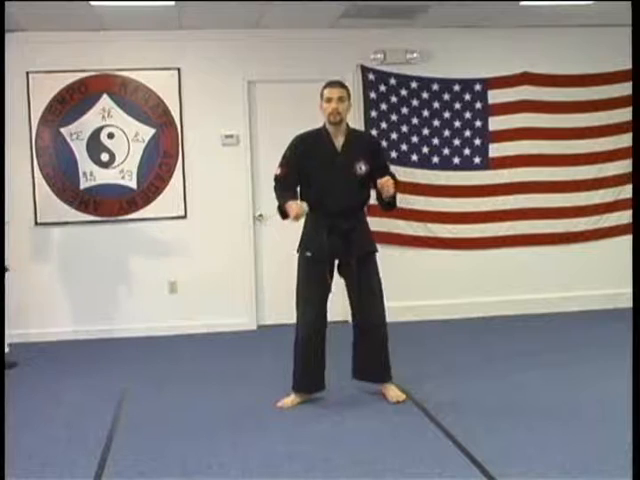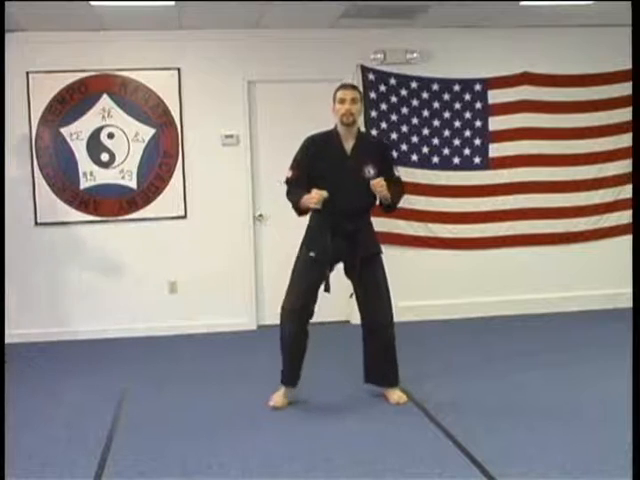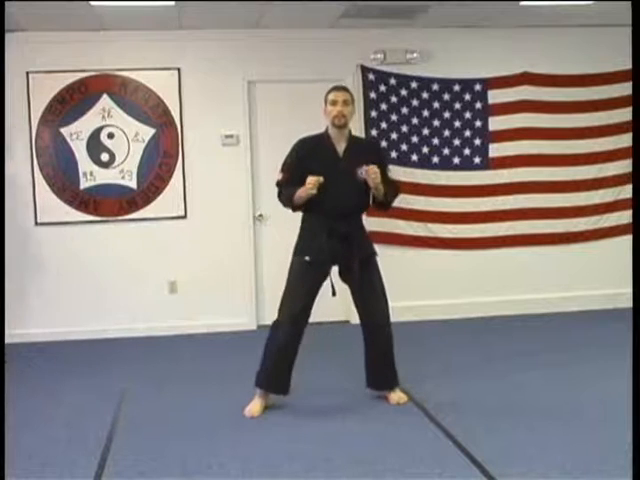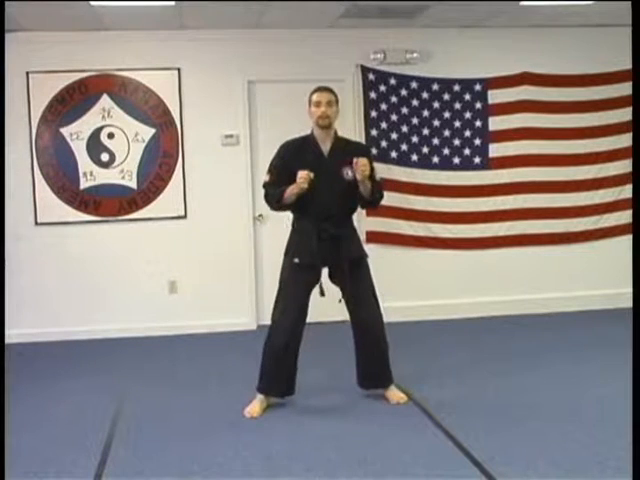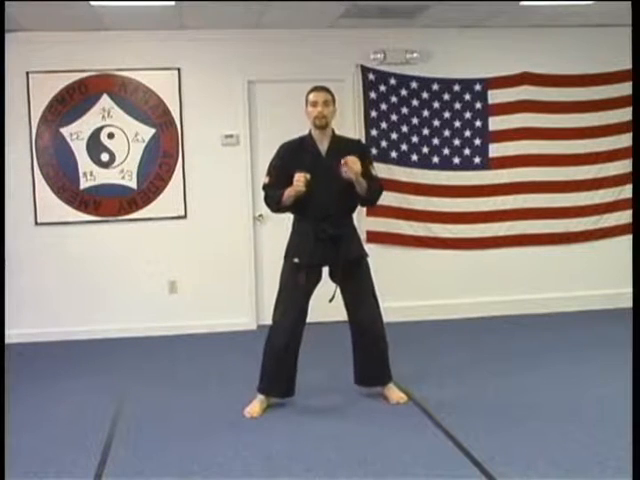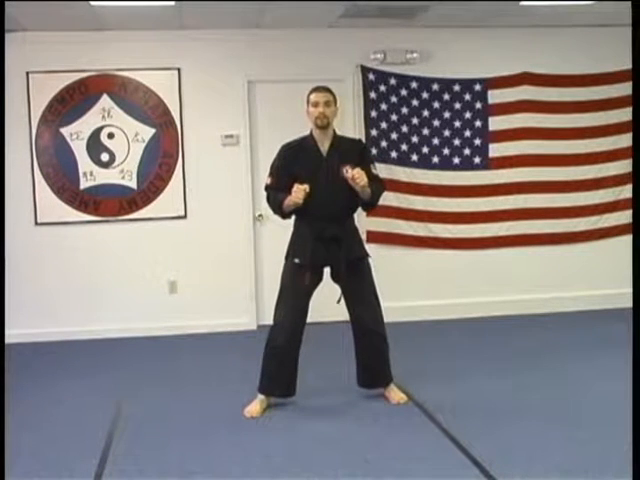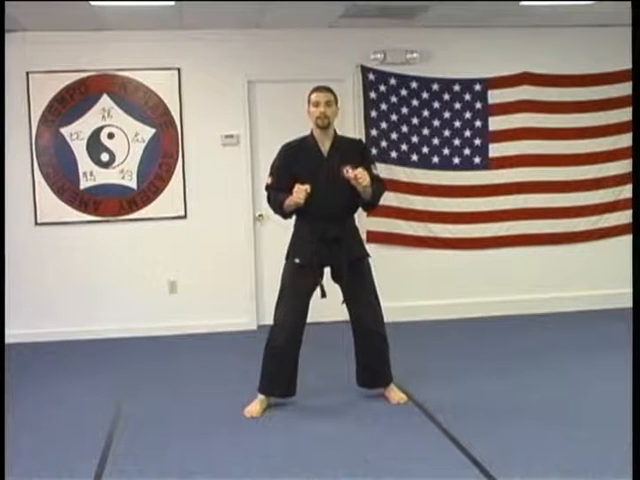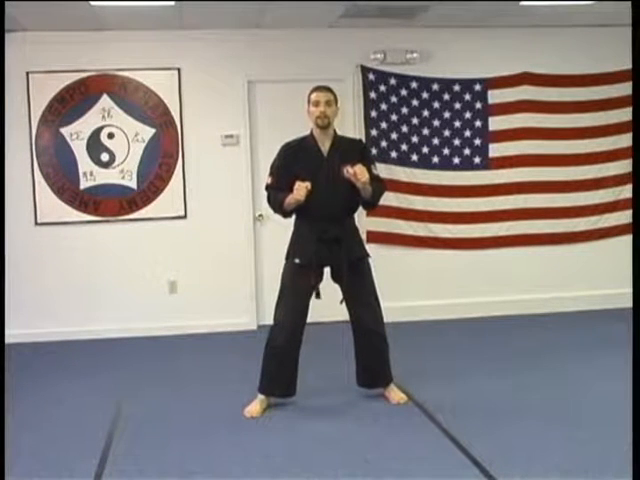
dt=0.2s
person 1, frame 1
left shoulder: (367, 144)
right shoulder: (303, 144)
left elbow: (384, 189)
right elbow: (283, 184)
left wrist: (387, 191)
right wrist: (290, 205)
left hip: (355, 234)
right hip: (317, 234)
left knee: (370, 311)
right knee: (310, 315)
left ankle: (382, 379)
right ankle: (304, 387)
person 1, frame 2
left shoulder: (377, 148)
right shoulder: (314, 146)
left elbow: (395, 191)
right elbow: (294, 187)
left wrist: (386, 194)
right wrist: (306, 200)
left hip: (361, 236)
right hip: (322, 235)
left knee: (379, 312)
right knee: (294, 310)
left ankle: (388, 382)
right ankle: (287, 384)
person 1, frame 3
left shoulder: (370, 150)
right shoulder: (306, 148)
left elbow: (387, 196)
right elbow: (284, 191)
left wrist: (378, 187)
right wrist: (301, 192)
left hip: (354, 238)
right hip: (315, 238)
left knee: (376, 314)
right knee: (290, 316)
left ankle: (387, 384)
right ankle: (265, 390)
person 1, frame 4
left shoulder: (356, 152)
right shoulder: (291, 150)
left elbow: (372, 199)
right elbow: (271, 196)
left wrist: (364, 181)
right wrist: (295, 188)
left hip: (344, 240)
right hip: (305, 241)
left knee: (368, 315)
right knee: (286, 320)
left ankle: (383, 382)
right ankle: (266, 393)
person 1, frame 5
left shoulder: (354, 149)
right shoulder: (289, 152)
left elbow: (371, 196)
right elbow: (272, 199)
left wrist: (358, 178)
right wrist: (292, 191)
left hip: (344, 239)
right hip: (305, 241)
left knee: (367, 315)
right knee: (286, 320)
left ankle: (383, 381)
right ankle: (267, 393)
person 1, frame 6
left shoulder: (355, 149)
right shoulder: (291, 152)
left elbow: (373, 197)
right elbow: (274, 199)
left wrist: (363, 187)
right wrist: (291, 200)
left hip: (346, 240)
right hip: (306, 242)
left knee: (368, 316)
right knee: (287, 320)
left ankle: (384, 382)
right ankle: (267, 393)
person 1, frame 7
left shoulder: (356, 150)
right shoulder: (292, 152)
left elbow: (373, 198)
right elbow: (274, 198)
left wrist: (365, 187)
right wrist: (292, 201)
left hip: (346, 240)
right hip: (306, 241)
left knee: (369, 316)
right knee: (287, 321)
left ankle: (384, 382)
right ankle: (267, 393)
person 1, frame 8
left shoulder: (356, 149)
right shoulder: (291, 152)
left elbow: (373, 198)
right elbow: (274, 198)
left wrist: (365, 185)
right wrist: (293, 198)
left hip: (346, 240)
right hip: (306, 242)
left knee: (368, 316)
right knee: (287, 321)
left ankle: (384, 382)
right ankle: (266, 393)
